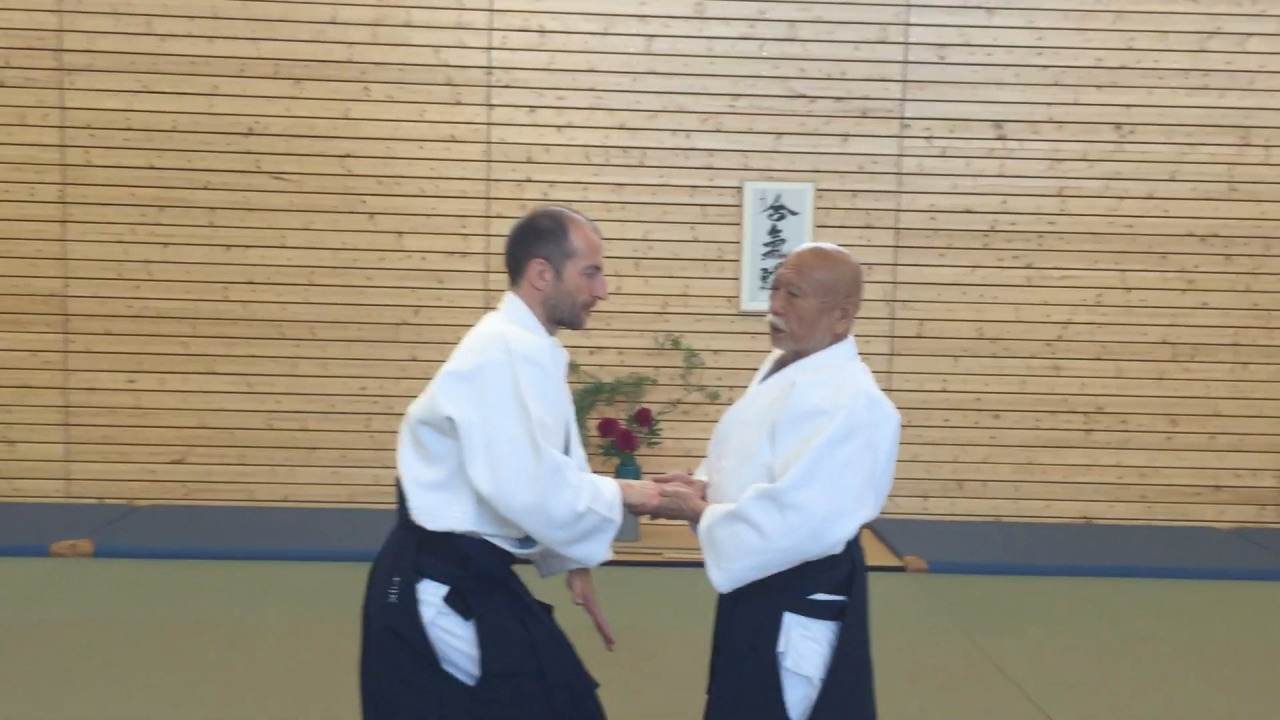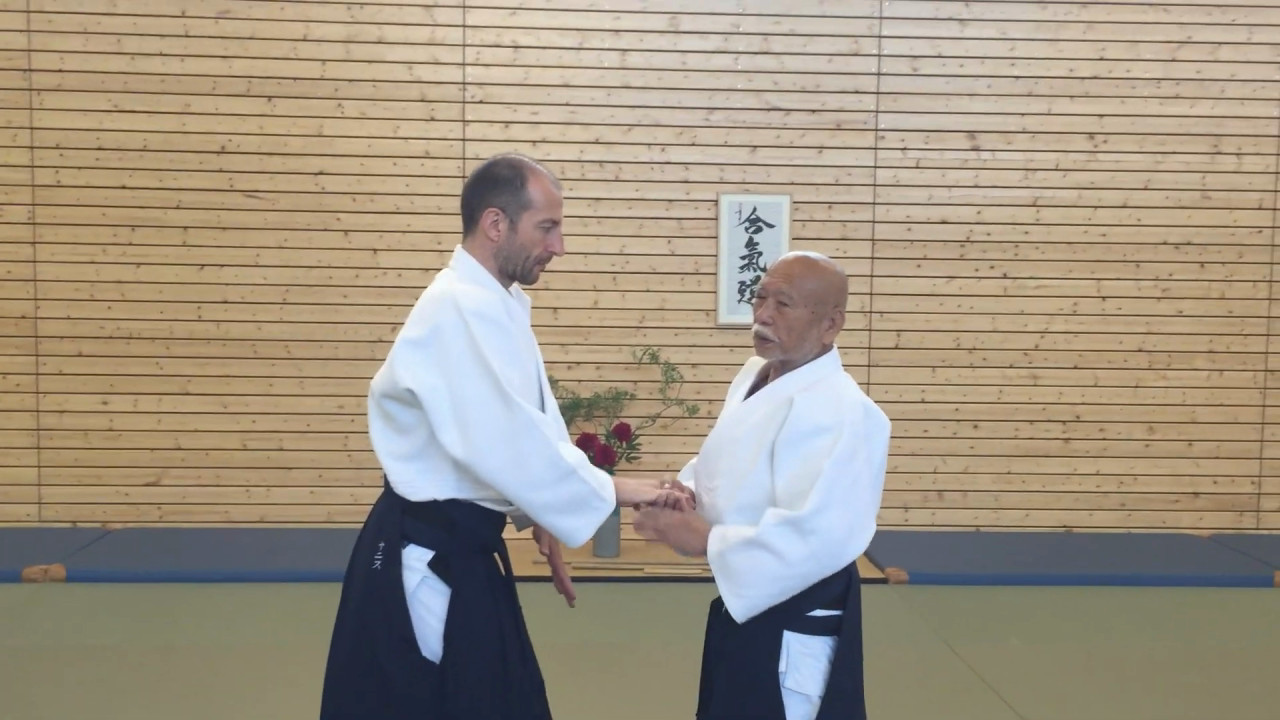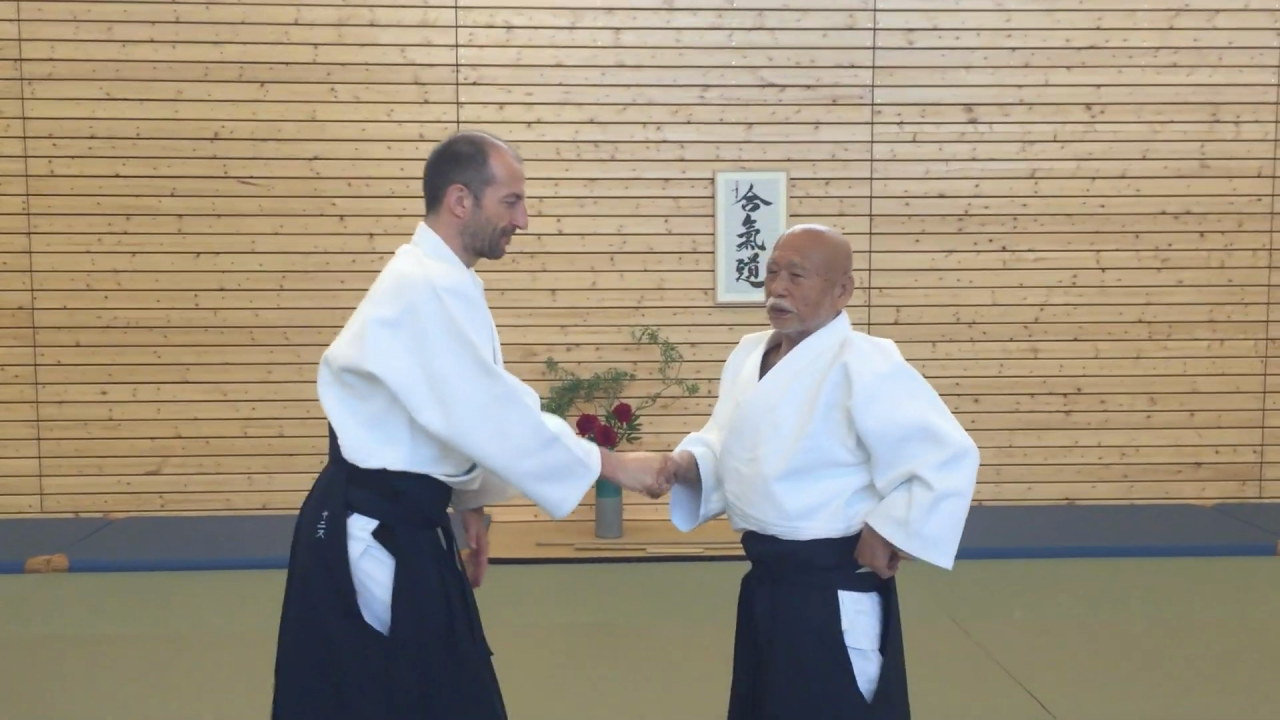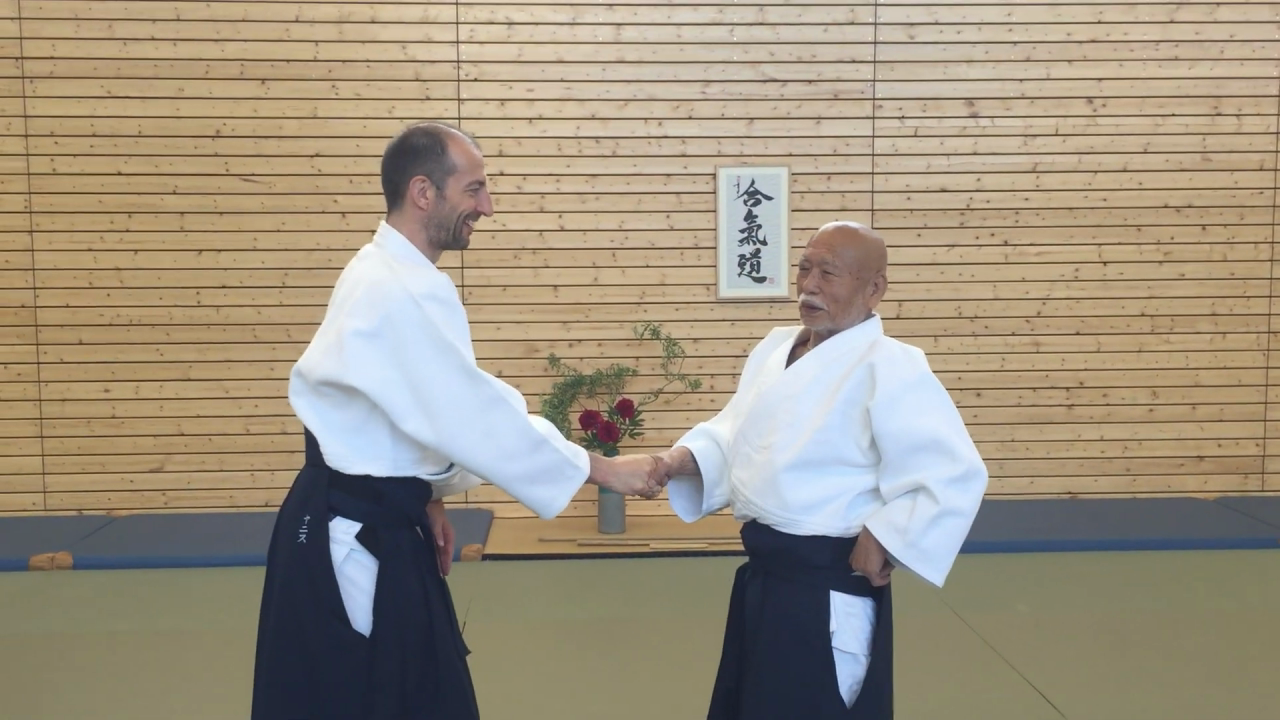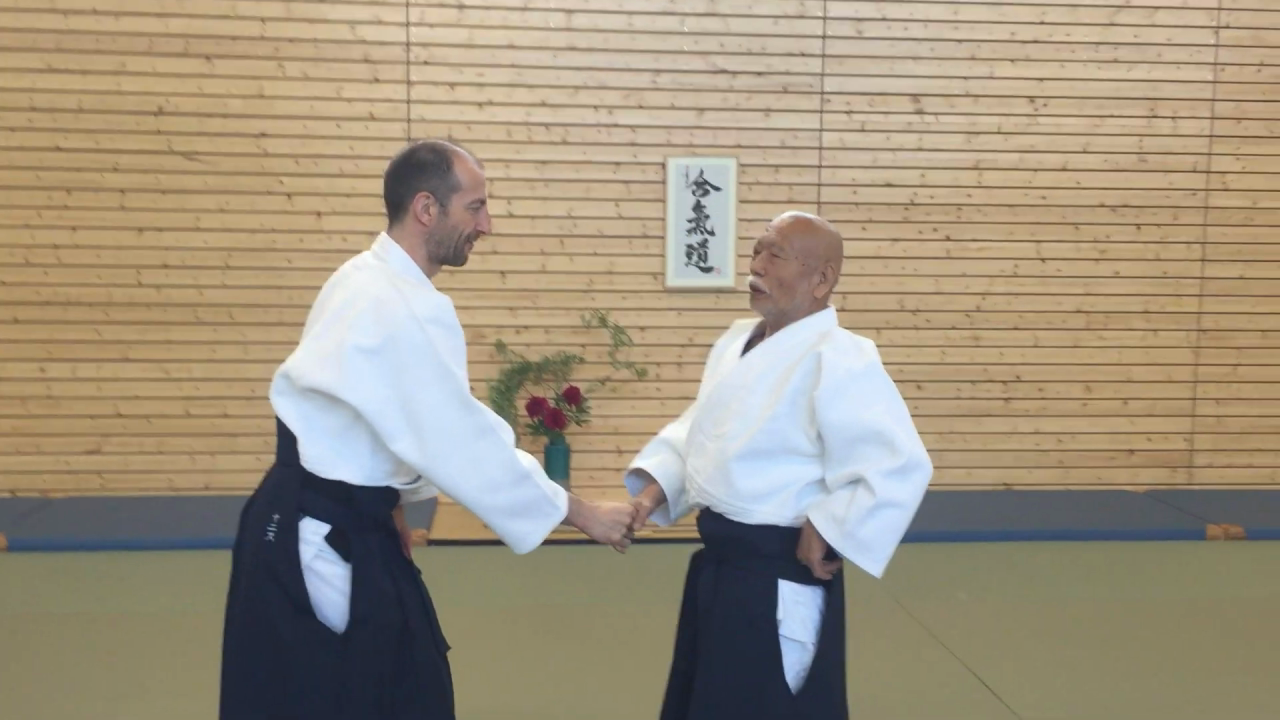
dt=1s
person 1, frame 1
left shoulder: (530, 348)
right shoulder: (507, 349)
left elbow: (551, 474)
right elbow: (527, 489)
left wrist: (573, 564)
right wrist: (618, 495)
left hip: (467, 582)
right hip: (437, 590)
person 1, frame 2
left shoulder: (495, 303)
right shoulder: (460, 308)
left elbow: (530, 426)
right elbow: (507, 442)
left wrist: (544, 523)
right wrist: (613, 491)
left hip: (458, 554)
right hip: (425, 564)
person 1, frame 3
left shoulder: (435, 278)
right shoulder: (427, 287)
right elbow: (489, 413)
left wrist: (471, 508)
right wrist: (613, 466)
left hip: (402, 527)
right hip: (369, 537)
person 1, frame 4
left shoulder: (386, 273)
right shoulder: (403, 292)
right elbow: (475, 415)
left wrist: (424, 499)
right wrist: (602, 469)
left hip: (370, 525)
right hip: (353, 540)
person 1, frame 5
left shoulder: (367, 278)
right shoulder: (408, 309)
right elbow: (463, 443)
left wrist: (383, 504)
right wrist: (582, 514)
left hip: (318, 521)
right hip: (319, 539)
person 2, frame 1
left shoulder: (848, 401)
right shoulder: (785, 367)
left elbow: (801, 522)
left wrist: (700, 512)
right wrist: (703, 488)
left hip: (804, 600)
right hip: (761, 589)
person 2, frame 2
left shoulder: (837, 412)
right shoulder: (755, 377)
left elbow: (817, 537)
left wrist: (707, 539)
right wrist: (689, 495)
left hip: (796, 619)
right hip: (748, 603)
person 2, frame 3
left shoulder: (865, 364)
right shoulder: (748, 355)
left elbow: (947, 457)
right elbow: (727, 441)
left wrist: (888, 532)
right wrist: (687, 465)
left hip: (834, 592)
right hip: (769, 581)
person 2, frame 4
left shoulder: (891, 369)
right shoulder: (774, 348)
left elbow: (954, 475)
right elbow: (735, 432)
left wrist: (884, 541)
right wrist: (686, 457)
left hip: (828, 593)
right hip: (764, 577)
person 2, frame 5
left shoulder: (840, 360)
right shoulder: (736, 341)
left elbow: (899, 467)
right elbow: (698, 429)
left wrist: (827, 534)
right wrist: (656, 486)
left hip: (780, 581)
right hip: (719, 565)
